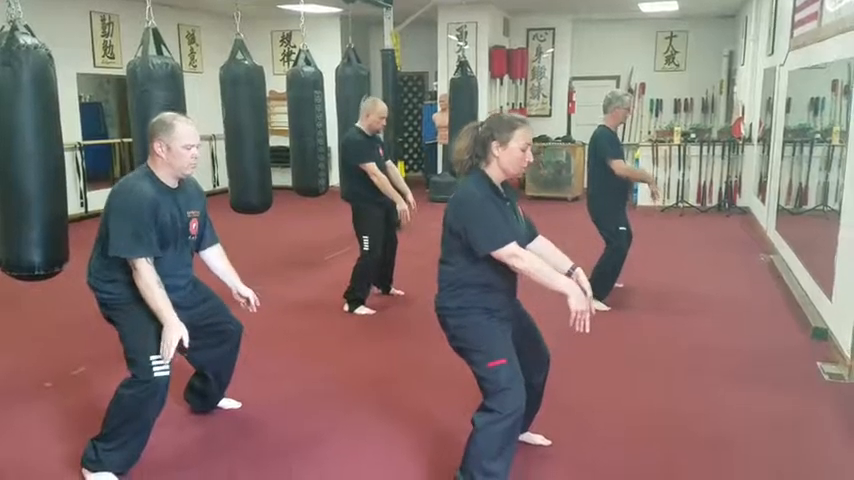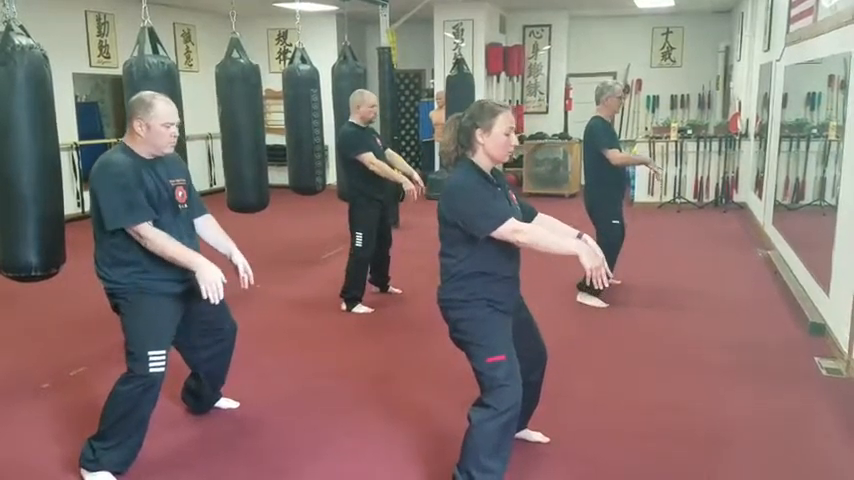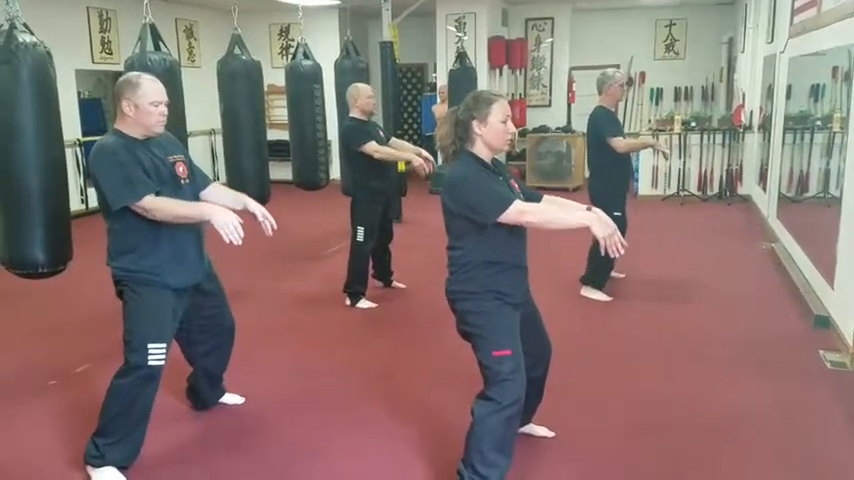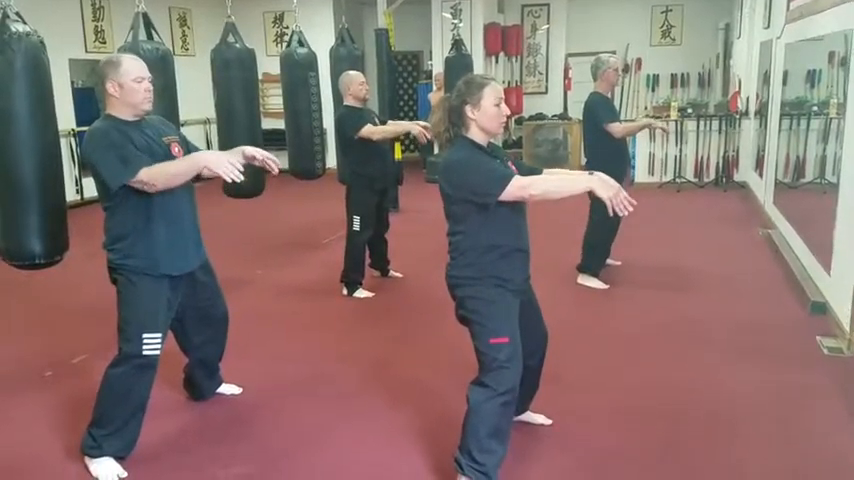
dt=0.5s
person 1, frame 1
left shoulder: (191, 189)
right shoulder: (134, 195)
left elbow: (209, 246)
right elbow: (141, 267)
left wrist: (237, 285)
right wrist: (170, 321)
left hip: (179, 285)
right hip: (128, 294)
left knee: (227, 330)
right knee: (152, 375)
left ankle: (204, 396)
person 1, frame 2
left shoulder: (173, 163)
right shoulder: (114, 169)
left elbow: (200, 216)
right elbow: (144, 233)
left wrist: (233, 252)
right wrist: (200, 264)
left hip: (184, 275)
right hip: (139, 285)
left knee: (220, 331)
right knee: (147, 371)
left ankle: (202, 397)
person 1, frame 3
left shoulder: (168, 142)
right shoulder: (109, 153)
left elbow: (204, 187)
right elbow: (149, 206)
left wrist: (244, 201)
right wrist: (209, 214)
left hip: (194, 267)
right hip: (147, 278)
left knee: (217, 330)
right knee: (143, 365)
left ankle: (207, 393)
person 1, frame 4
left shoulder: (160, 125)
right shoulder: (102, 137)
left elbow: (198, 167)
right elbow: (149, 179)
left wrist: (239, 153)
right wrist: (206, 158)
left hip: (188, 255)
right hip: (142, 266)
left knee: (210, 320)
right knee: (138, 354)
left ankle: (204, 382)
person 2, frame 1
left shoulder: (503, 191)
right shoulder: (471, 198)
left elbow: (534, 240)
right elbow: (514, 257)
left wrist: (574, 270)
right wrist: (568, 288)
left hip: (500, 301)
right hip: (471, 310)
left knee: (535, 362)
right knee: (506, 396)
left ankle: (515, 429)
person 2, frame 2
left shoulder: (493, 179)
right shoulder: (462, 187)
left elbow: (535, 218)
right elbow: (517, 233)
left wrist: (581, 236)
right wrist: (578, 249)
left hip: (503, 295)
right hip: (472, 303)
left knee: (532, 359)
right knee: (503, 391)
left ankle: (513, 426)
person 2, frame 3
left shoulder: (496, 170)
right shoulder: (464, 178)
left elbow: (541, 198)
right elbow: (525, 214)
left wrist: (590, 211)
right wrist: (589, 219)
left hip: (510, 287)
right hip: (481, 296)
left knee: (536, 354)
right knee: (505, 383)
left ankle: (518, 419)
person 2, frame 4
left shoulder: (492, 154)
right shoulder: (460, 162)
left elbow: (541, 173)
right elbow: (527, 189)
left wrist: (594, 176)
right wrist: (592, 182)
left hip: (509, 275)
right hip: (481, 282)
left knee: (533, 342)
right knee: (502, 369)
left ankle: (515, 408)
person 3, frame 1
left shoulder: (609, 134)
right shoulder: (603, 136)
left elbow: (620, 168)
right elbow: (620, 169)
left wrist: (644, 178)
right wrist: (649, 179)
left hip: (611, 200)
right hip: (603, 202)
left knee: (624, 239)
right knee: (617, 246)
left ankle: (604, 279)
right ankle: (592, 295)
person 3, frame 2
left shoulder: (604, 125)
right shoulder: (597, 126)
left elbow: (615, 158)
right elbow: (615, 158)
left wrist: (639, 164)
right wrist: (646, 160)
left hip: (608, 193)
right hip: (600, 195)
left knee: (615, 235)
right knee: (609, 240)
right ankle: (587, 290)
person 3, frame 3
left shoulder: (608, 114)
right shoulder: (600, 116)
right elbow: (620, 145)
left wrist: (639, 155)
right wrist: (651, 143)
left hip: (613, 183)
right hip: (604, 185)
left knee: (617, 229)
left ankle: (604, 269)
right ankle: (590, 284)
person 3, frame 4
left shoulder: (603, 100)
right shoulder: (596, 102)
right elbow: (617, 131)
right wrist: (648, 122)
left hip: (610, 169)
right hip: (602, 171)
left knee: (612, 216)
right knee: (601, 218)
left ankle: (600, 257)
right ankle: (587, 272)
person 4, frame 1
left shoulder: (374, 138)
right shoulder: (354, 140)
left elbow: (389, 167)
right elbow: (374, 175)
left wrist: (407, 193)
right wrist: (398, 200)
left hip: (381, 201)
right hip: (365, 204)
left knee: (389, 244)
right knee: (371, 252)
left ankle: (383, 285)
right ankle: (353, 301)
person 4, frame 2
left shoulder: (370, 131)
right shoulder: (349, 134)
left elbow: (390, 154)
right elbow: (372, 164)
left wrist: (412, 173)
right wrist: (403, 181)
left hip: (380, 198)
right hip: (363, 201)
left knee: (383, 243)
right knee: (362, 249)
left ankle: (381, 282)
right ankle: (350, 300)
person 4, frame 3
left shoulder: (372, 125)
right shoulder: (351, 128)
left elbow: (394, 142)
right elbow: (377, 152)
left wrist: (419, 151)
right wrist: (410, 158)
left hip: (382, 192)
right hip: (366, 195)
left knee: (384, 237)
right knee: (363, 243)
left ankle: (384, 277)
right ankle: (354, 295)
person 4, frame 4
left shoulder: (367, 112)
right shoulder: (346, 116)
left elbow: (390, 125)
right elbow: (375, 134)
left wrist: (414, 123)
right wrist: (409, 128)
left hip: (379, 181)
right hip: (361, 184)
left knee: (379, 227)
right knee: (359, 232)
left ankle: (381, 266)
right ankle: (351, 284)
